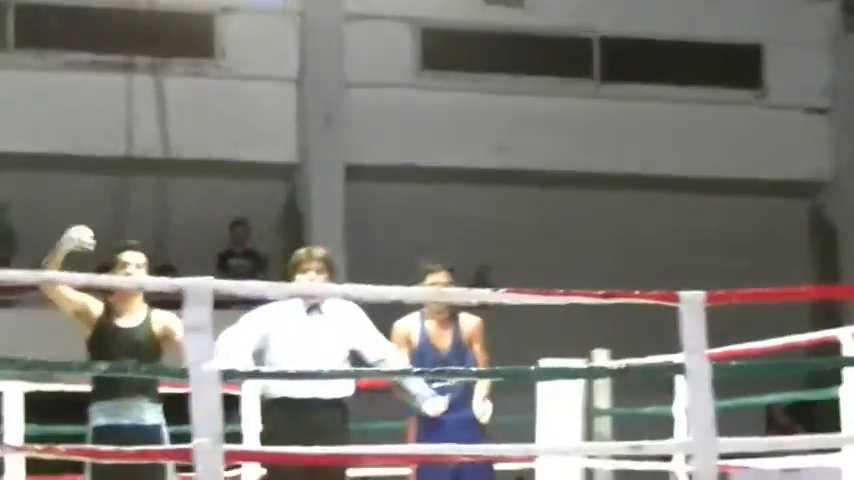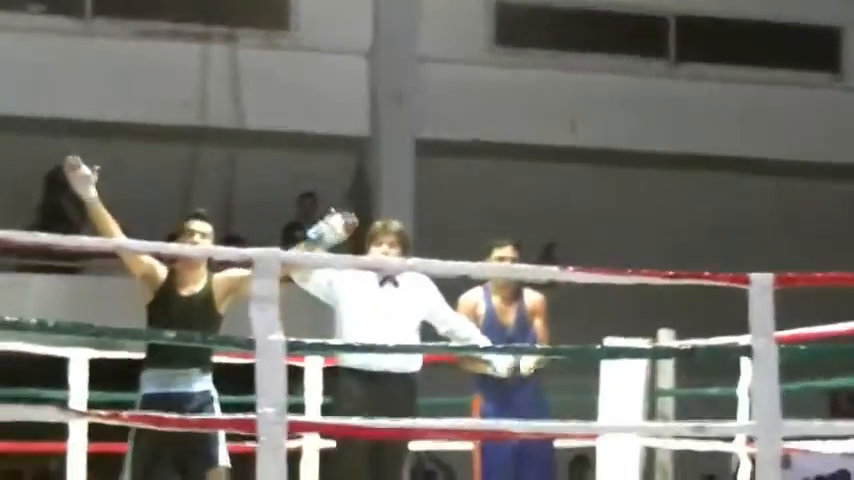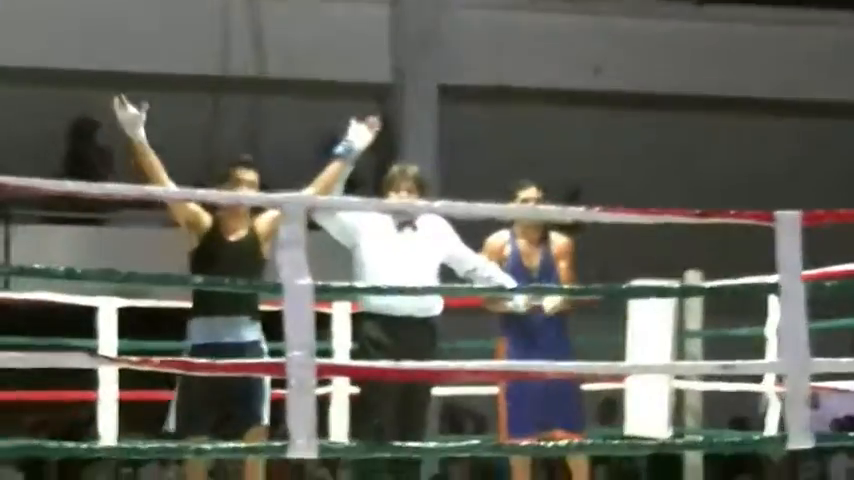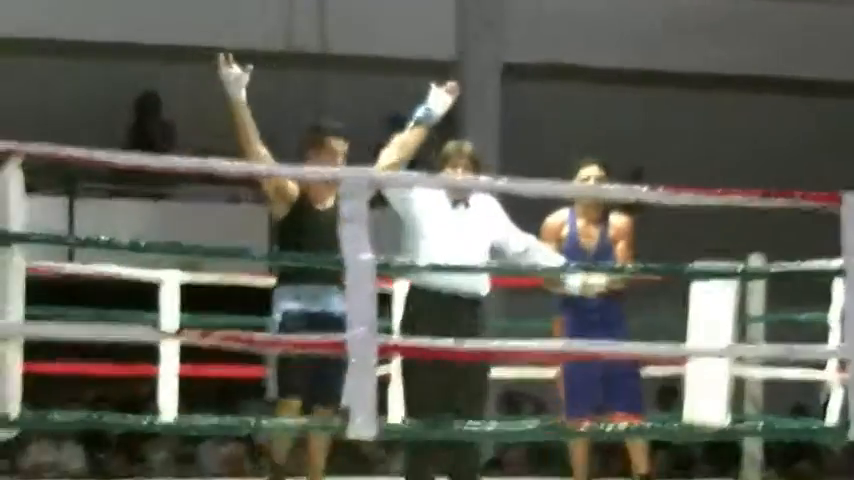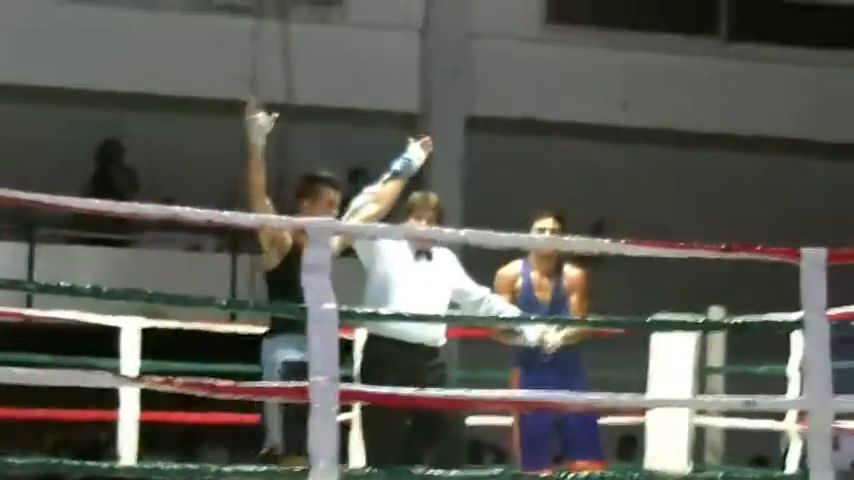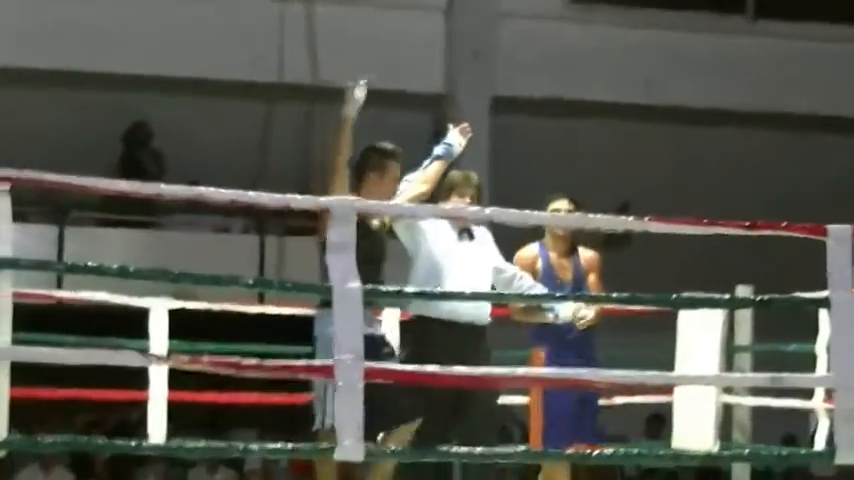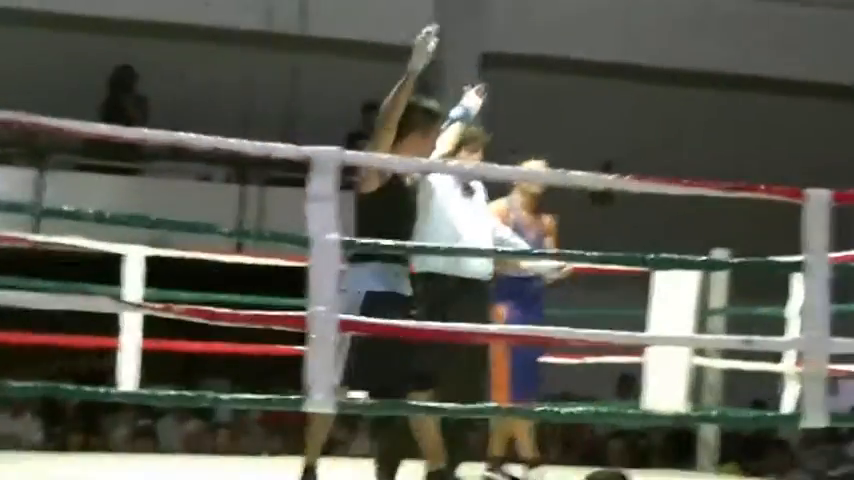
dt=0.3s
person 1, frame 1
left shoulder: (161, 320)
right shoulder: (94, 311)
right elbow: (48, 284)
right wrist: (63, 247)
left hip: (148, 423)
right hip: (105, 424)
person 1, frame 2
left shoulder: (220, 285)
right shoulder: (157, 277)
right elbow: (117, 238)
left wrist: (319, 239)
right wrist: (89, 196)
left hip: (197, 391)
right hip: (154, 391)
person 1, frame 3
left shoulder: (263, 229)
right shoulder: (201, 224)
left elbow: (313, 194)
right elbow: (164, 185)
left wrist: (348, 153)
right wrist: (137, 136)
left hip: (247, 339)
right hip: (204, 340)
left knee: (256, 433)
right knee: (194, 437)
person 1, frame 4
right shoulder: (287, 193)
right elbow: (257, 151)
right wrist: (239, 99)
left hip: (333, 308)
right hip: (294, 304)
left knee: (325, 408)
right knee: (290, 400)
person 1, frame 5
left shoulder: (329, 242)
right shoulder: (278, 242)
left elbow: (372, 207)
right elbow: (258, 198)
left wrist: (404, 168)
right wrist: (256, 144)
right hip: (285, 354)
left knee: (305, 455)
right knee: (290, 453)
person 1, frame 6
left shoulder: (379, 221)
left elbow: (418, 188)
right elbow: (337, 172)
left wrist: (446, 150)
right wrist: (348, 118)
left hip: (370, 331)
right hip: (338, 327)
left knee: (398, 427)
right knee: (333, 428)
person 1, frame 7
left shoulder: (409, 176)
right shoulder: (373, 168)
left elbow: (438, 147)
right elbow: (387, 122)
right wrist: (414, 69)
left hip: (397, 286)
right hip: (367, 285)
left knee: (418, 385)
person 2, frame 1
left shoulder: (348, 314)
right shoulder: (271, 314)
left elbow: (384, 354)
right elbow: (230, 343)
left wrist: (422, 393)
right wrist: (245, 370)
left hip: (331, 416)
right hip: (283, 416)
person 2, frame 2
left shoulder: (420, 286)
right shoulder: (348, 280)
left elbow: (455, 324)
right elbow: (301, 271)
left wrist: (493, 354)
left hip: (401, 387)
right hip: (355, 383)
person 2, frame 3
left shoulder: (437, 229)
right shoulder: (365, 222)
left elbow: (473, 264)
right elbow: (323, 207)
left wrist: (515, 292)
left hip: (422, 333)
right hip: (378, 329)
left knee: (413, 422)
right knee: (375, 418)
person 2, frame 4
left shoulder: (487, 208)
right shoulder: (418, 197)
left elbow: (522, 245)
right elbow: (387, 166)
right wrist: (424, 118)
left hip: (469, 312)
right hip: (425, 308)
left knee: (469, 404)
right knee: (424, 404)
person 2, frame 5
left shoulder: (446, 260)
right shoulder: (383, 245)
left elbow: (479, 299)
right wrist: (403, 169)
left hip: (429, 360)
right hip: (388, 355)
left knee: (449, 437)
right knee: (386, 447)
person 2, frame 6
left shoulder: (483, 237)
right shoulder: (424, 228)
left elbow: (510, 278)
left wrist: (559, 307)
left hip: (474, 339)
right hip: (430, 336)
left knee: (480, 430)
right knee: (422, 428)
person 2, frame 7
left shoulder: (476, 189)
right shoulder: (433, 182)
left elbow: (494, 231)
right elbow: (428, 156)
right wrist: (461, 115)
left hip: (474, 295)
right hip: (439, 292)
left knee: (468, 386)
right knee: (437, 383)
person 3, frame 1
left shoulder: (471, 325)
right shoulder: (406, 327)
left elbow: (482, 370)
left wrist: (481, 398)
left hip: (466, 418)
right hip: (426, 422)
person 3, frame 2
left shoulder: (534, 301)
right shoulder: (472, 301)
left elbow: (542, 347)
left wrist: (532, 361)
left hip: (529, 396)
right hip: (491, 397)
person 3, frame 3
left shoulder: (560, 244)
right shoulder: (497, 243)
left elbow: (569, 293)
left wrist: (557, 300)
left hip: (554, 339)
right hip: (517, 341)
left knee: (569, 420)
right knee: (519, 424)
person 3, frame 4
left shoulder: (620, 224)
right shoulder: (556, 224)
left wrist: (606, 281)
left hip: (611, 321)
right hip: (575, 321)
left knee: (627, 402)
right knee: (577, 408)
person 3, frame 5
left shoulder: (574, 276)
right shoulder: (510, 275)
left elbow: (581, 327)
left wrist: (562, 336)
left hip: (568, 372)
right hip: (530, 372)
left knee: (586, 454)
right knee: (534, 458)
person 3, frame 6
left shoulder: (589, 258)
right shoulder: (529, 256)
left wrist: (592, 313)
left hip: (582, 350)
right hip: (549, 351)
left knee: (580, 433)
right knee: (554, 434)
person 3, frame 7
left shoulder: (546, 221)
right shoulder: (500, 210)
left wrist: (558, 268)
right wrist: (523, 265)
left hip: (533, 306)
right hip: (508, 305)
left knee: (512, 391)
right knee: (514, 389)
